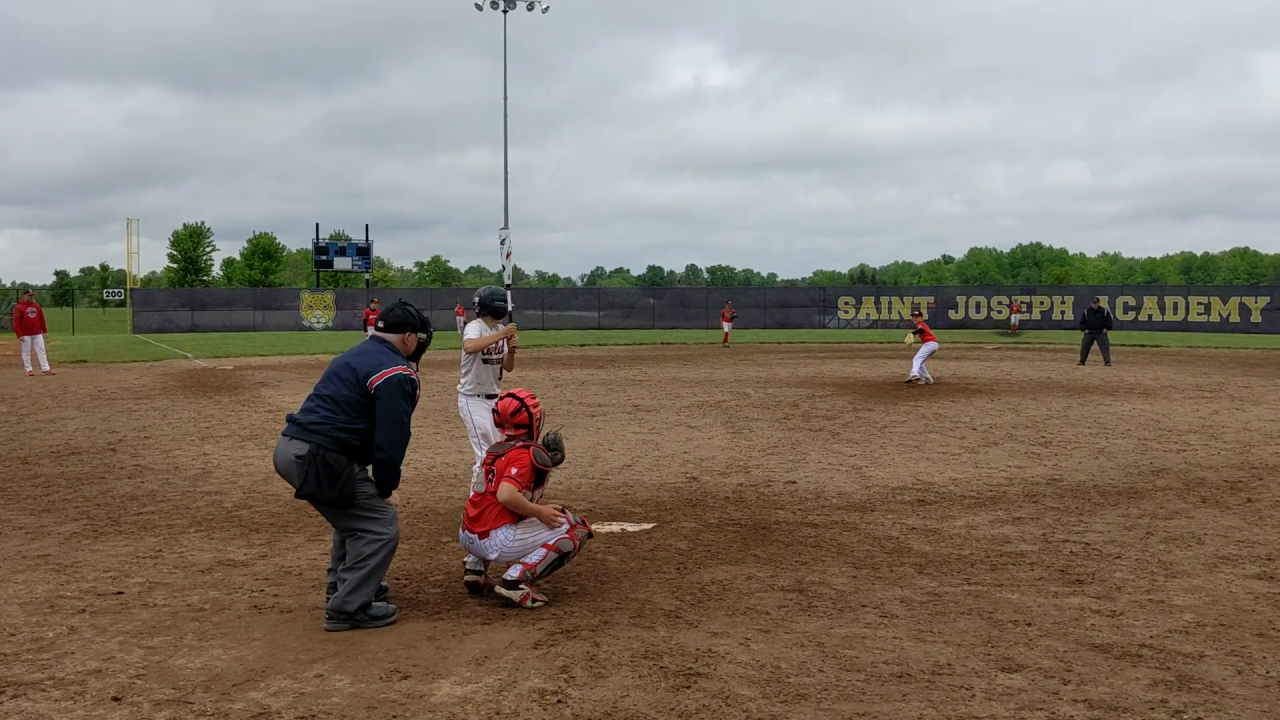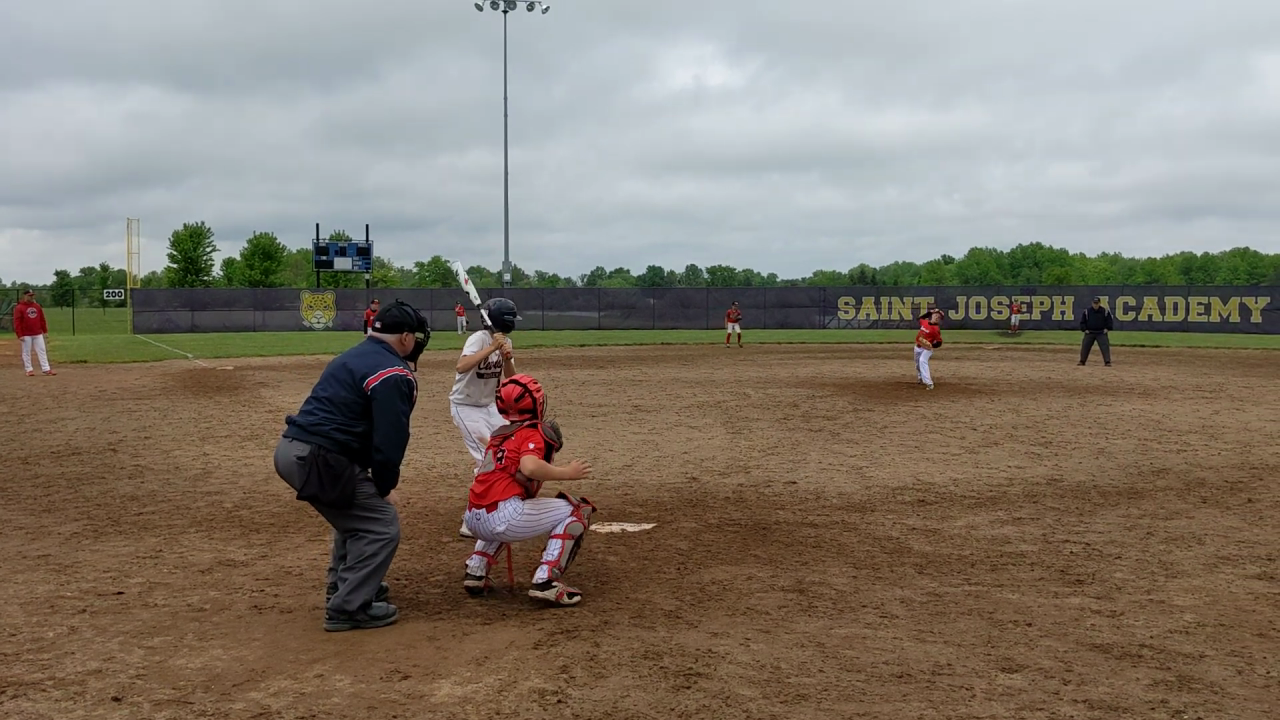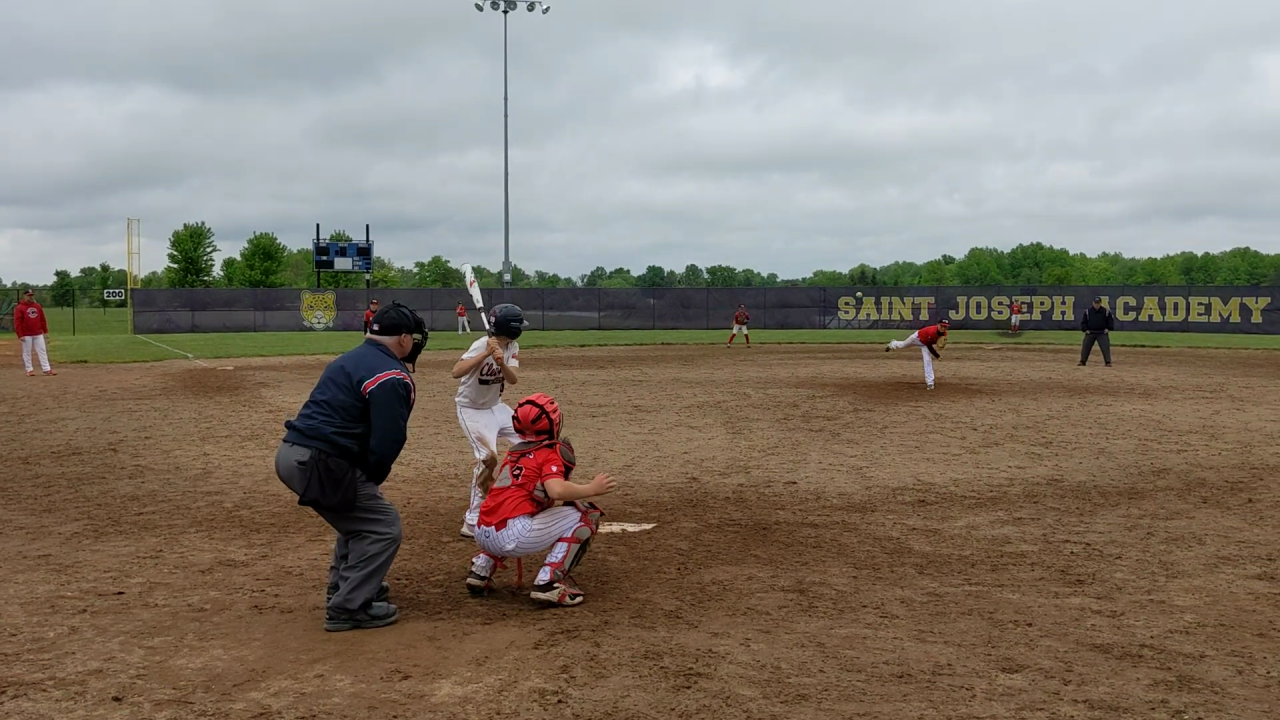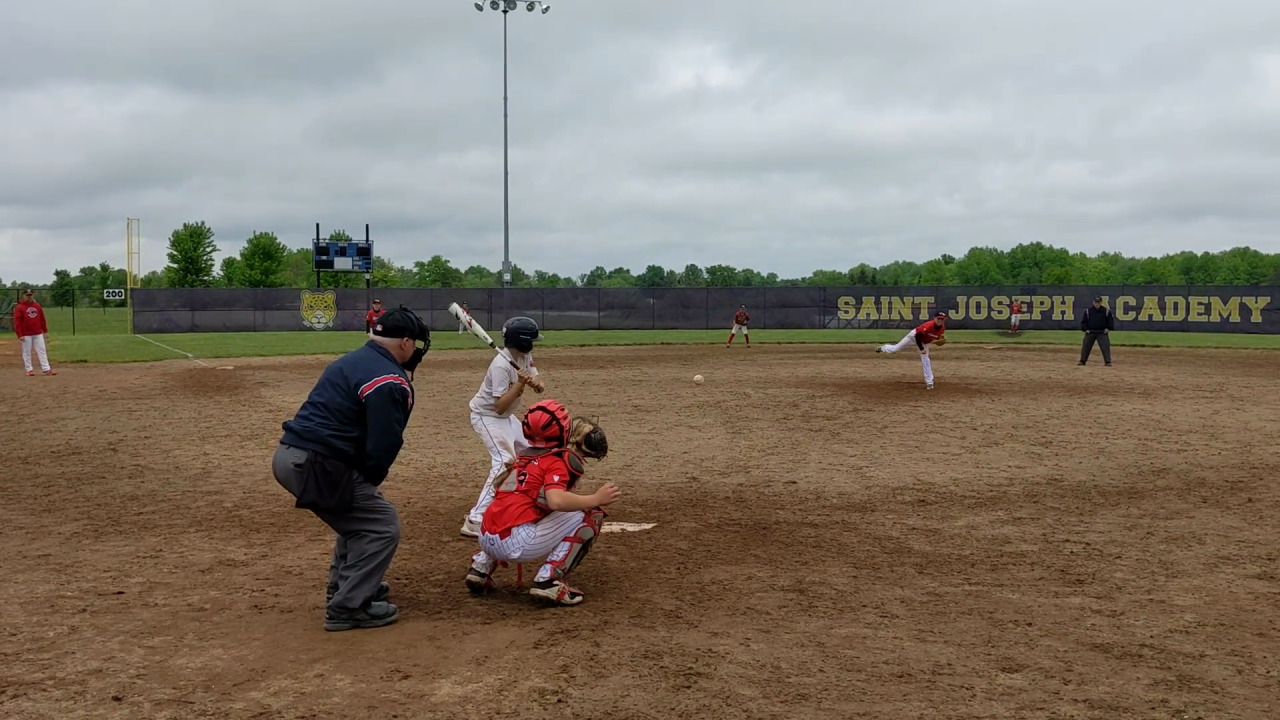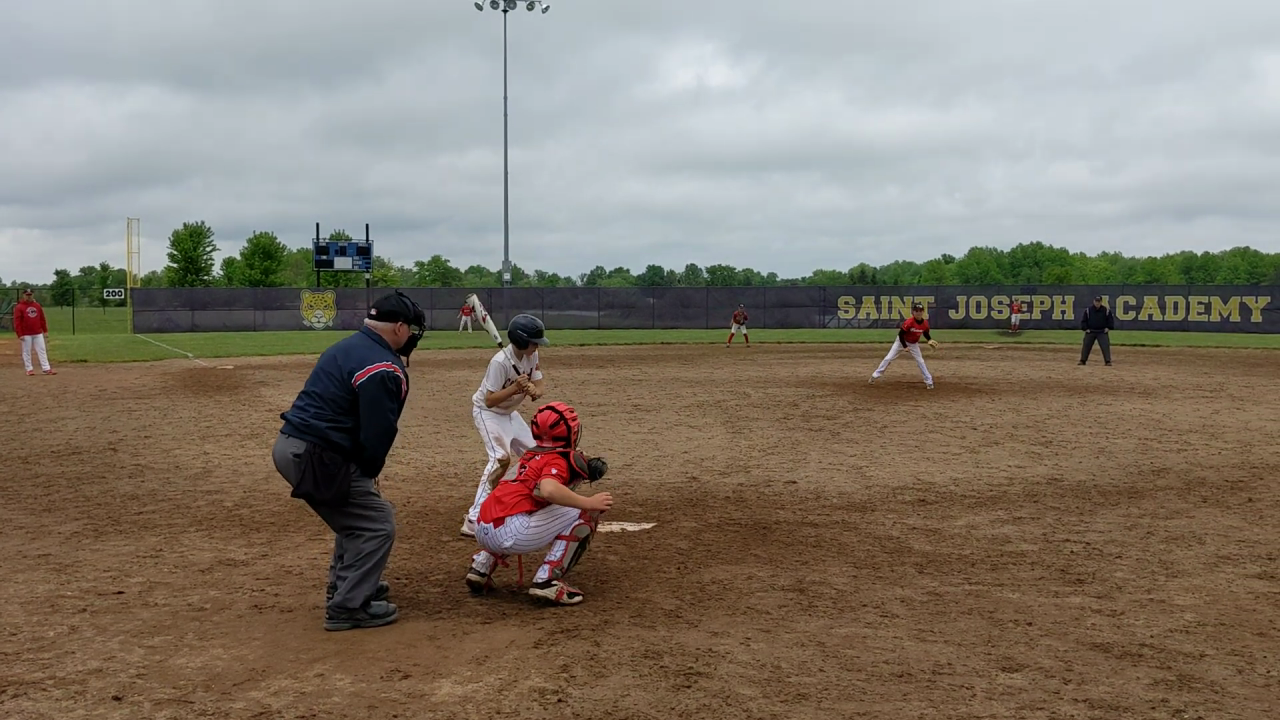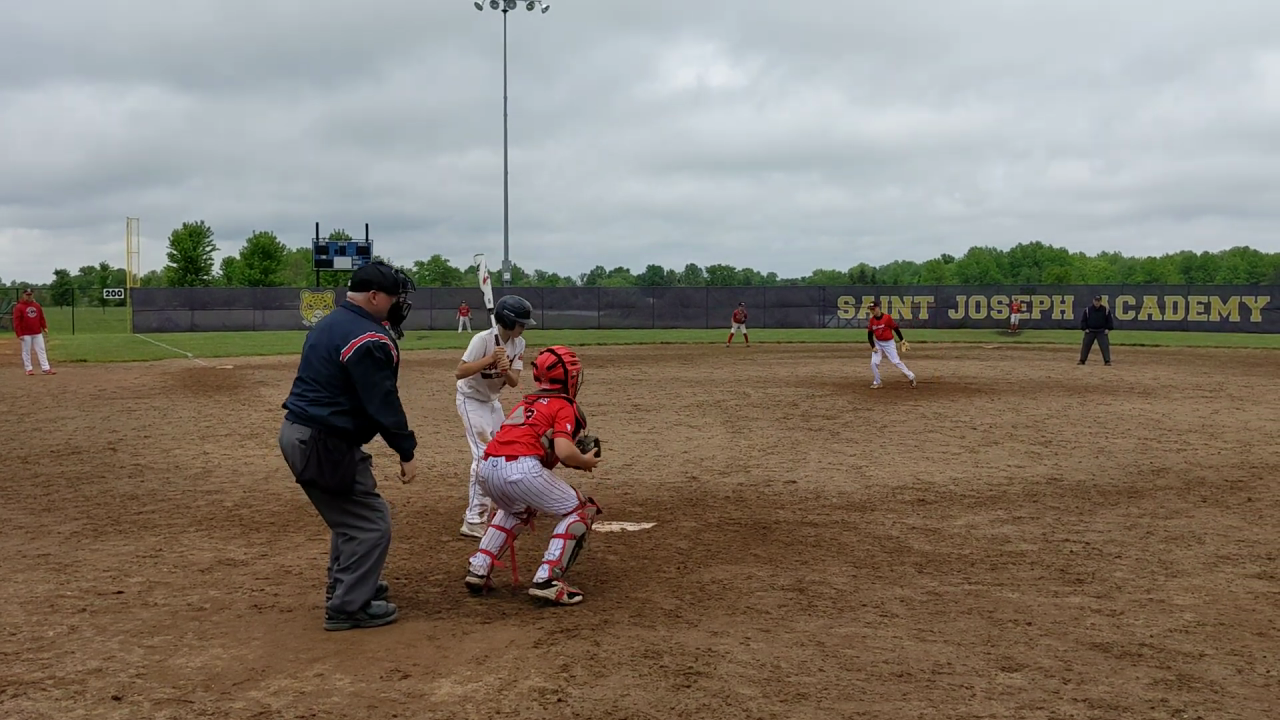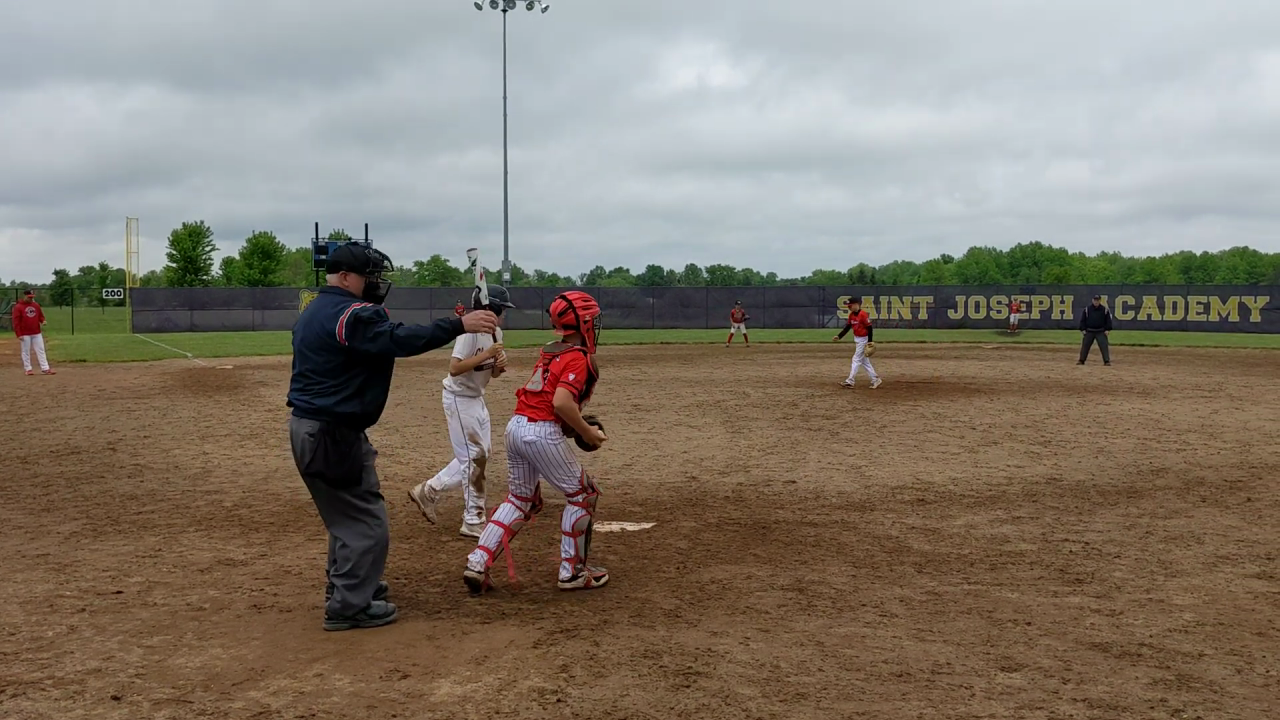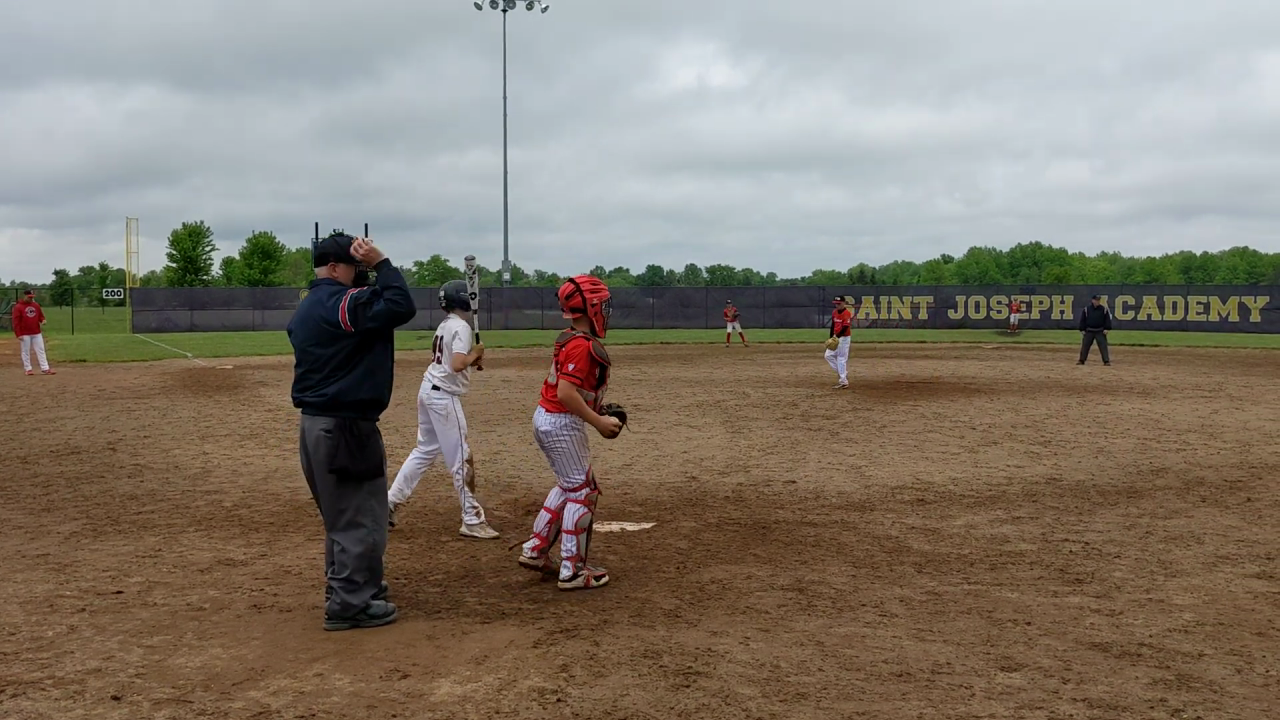
dt=0.3s
person 1, frame 1
left shoulder: (354, 356)
right shoulder: (396, 373)
right elbow: (392, 438)
right wrist: (387, 487)
left hip: (292, 446)
right hip: (319, 457)
left knee: (356, 512)
right knee: (381, 524)
left ankle: (344, 586)
right ankle: (348, 608)
person 1, frame 2
left shoulder: (352, 357)
right shoulder: (395, 375)
right elbow: (390, 440)
right wrist: (385, 487)
left hip: (292, 448)
right hip: (318, 459)
left knee: (358, 514)
right knee: (382, 525)
left ankle: (344, 588)
right ankle: (348, 608)
person 1, frame 3
left shoulder: (350, 359)
right shoulder: (393, 378)
right elbow: (387, 442)
left wrist: (365, 481)
right wrist: (373, 481)
left hip: (293, 452)
right hip: (319, 463)
left knee: (360, 514)
right knee: (384, 525)
left ankle: (345, 588)
right ankle: (348, 608)
person 1, frame 4
left shoulder: (351, 360)
right shoulder: (391, 382)
right elbow: (383, 445)
left wrist: (365, 483)
right wrist: (371, 482)
left hip: (290, 454)
right hip: (315, 465)
left knee: (360, 514)
right knee: (382, 524)
left ankle: (344, 588)
right ankle: (348, 607)
person 1, frame 5
left shoulder: (345, 347)
right shoulder: (385, 370)
right elbow: (377, 435)
left wrist: (363, 475)
right wrist: (369, 475)
left hip: (292, 444)
right hip: (315, 456)
left knee: (356, 513)
right knee: (377, 522)
left ankle: (345, 587)
right ankle: (348, 606)
person 1, frame 6
left shoulder: (328, 325)
right shoulder: (370, 339)
right elbow: (382, 404)
right wrist: (407, 452)
left hip: (299, 433)
right hip: (324, 443)
left knee: (348, 515)
right knee: (372, 522)
left ankle: (344, 587)
right ankle: (347, 607)
person 1, frame 7
left shoulder: (314, 312)
right shoulder: (353, 314)
right elbow: (402, 339)
right wrist: (459, 323)
left hip: (309, 426)
right hip: (332, 434)
left knee: (347, 516)
right knee: (366, 521)
left ankle: (348, 588)
right ankle: (348, 605)
person 1, frame 8
left shoulder: (304, 310)
right shoulder: (346, 304)
right elbow: (400, 308)
right wrist: (381, 263)
left hip: (317, 424)
right hip: (346, 427)
left knee: (342, 517)
right knee: (360, 518)
left ankle: (347, 592)
right ankle: (349, 605)
person 2, frame 1
left shoulder: (496, 449)
right shoulder: (526, 455)
right elbow: (506, 496)
right wrist: (539, 513)
left hip: (468, 536)
right hip: (495, 541)
right knee: (576, 529)
left ankle: (475, 568)
right ankle: (517, 581)
person 2, frame 2
left shoulder: (499, 434)
right shoulder: (534, 433)
right elbow: (530, 468)
right wrist: (567, 473)
left hip: (475, 518)
right hip: (503, 517)
right knee: (577, 511)
left ankle: (477, 571)
right ankle: (547, 581)
person 2, frame 3
left shoulder: (515, 451)
right shoulder: (551, 453)
right elbow: (557, 491)
right wrist: (592, 489)
left hip: (484, 534)
right hip: (512, 535)
right knee: (586, 515)
left ankle: (481, 571)
right ankle: (548, 583)
person 2, frame 4
left shoulder: (527, 456)
right shoulder: (557, 463)
right elbow: (557, 501)
right wrist: (595, 499)
left hip: (487, 540)
right hip: (517, 543)
right knee: (590, 516)
left ankle: (480, 569)
right ankle: (550, 580)
person 2, frame 5
left shoulder: (532, 454)
right shoulder: (558, 460)
right elbow: (549, 490)
left wrist: (582, 462)
right wrist: (588, 503)
left hip: (484, 531)
right hip: (511, 532)
right knee: (586, 514)
left ankle: (481, 568)
right ankle: (548, 580)
person 2, frame 6
left shoulder: (529, 400)
right shoulder: (565, 406)
right elbow: (563, 451)
right wrist: (584, 462)
left hip: (488, 466)
right hip: (521, 468)
left knee: (517, 509)
right knee: (581, 511)
left ankle: (479, 572)
right ankle: (548, 580)
person 2, frame 7
left shoulder: (549, 352)
right shoulder: (579, 359)
right elbow: (561, 402)
left wrist: (576, 425)
right wrist: (586, 432)
left hip: (516, 426)
right hip: (543, 433)
left knee: (521, 499)
right knee: (582, 496)
left ankle: (478, 564)
right ankle: (572, 571)
person 2, frame 8
left shoulder: (567, 340)
right shoulder: (583, 346)
right elbow: (564, 394)
left wrist: (597, 412)
right wrist: (597, 423)
left hip: (545, 419)
right hip: (563, 425)
left knee: (567, 486)
right knee: (582, 493)
left ankle: (536, 549)
right ankle: (572, 571)
person 3, frame 1
left shoulder: (499, 329)
right shoulder: (474, 327)
left elbow: (508, 368)
right elbow: (469, 347)
left wrist: (511, 350)
right wrist: (502, 334)
left hip: (492, 400)
right hip: (473, 401)
right knee: (486, 456)
person 3, frame 2
left shoulder: (504, 341)
right shoulder: (478, 339)
left elbow: (511, 376)
right elbow: (461, 367)
left wrist: (507, 359)
right wrist: (492, 348)
left hip: (488, 406)
right hip: (465, 407)
person 3, frame 3
left shoulder: (512, 346)
right shoulder: (482, 345)
left elbow: (512, 380)
right elbow: (456, 372)
left wrist: (501, 362)
right wrist: (486, 354)
left hip: (494, 407)
right hip: (471, 410)
right knee: (488, 457)
right ankle: (473, 523)
person 3, frame 4
left shoulder: (525, 356)
right shoulder: (502, 366)
left elbow: (536, 383)
right elbow: (501, 407)
left wrist: (535, 382)
right wrist: (521, 383)
left hip: (506, 417)
right hip: (486, 416)
right knee: (506, 461)
right ankle: (475, 521)
person 3, frame 5
left shoulder: (532, 355)
right shoulder: (500, 361)
left elbow: (538, 384)
right elbow: (490, 401)
left wrist: (533, 390)
right wrist: (516, 387)
left hip: (509, 413)
right hip: (488, 412)
right knee: (501, 458)
right ankle: (474, 521)
person 3, frame 6
left shoulder: (518, 343)
right shoulder: (482, 339)
left elbow: (514, 381)
right elbow: (459, 372)
left wrist: (506, 370)
right wrist: (489, 359)
left hip: (492, 402)
right hip: (471, 401)
right knee: (485, 455)
right ankle: (474, 521)
person 3, frame 7
left shoulder: (496, 332)
right shoulder: (471, 331)
left elbow: (494, 373)
right elbow: (454, 369)
left wrist: (500, 363)
right wrist: (486, 354)
left hip: (476, 398)
right hip: (459, 398)
left knee: (478, 454)
right knee: (474, 456)
left ankle: (427, 490)
right ankle: (473, 521)
person 3, frame 8
left shoulder: (445, 325)
right shoulder: (460, 327)
right elbow: (458, 364)
left wrist: (473, 359)
right wrist: (475, 353)
left hip: (427, 393)
right hip: (442, 398)
left knee: (425, 452)
right knee: (460, 458)
left ankle: (390, 503)
right ankle: (472, 520)
